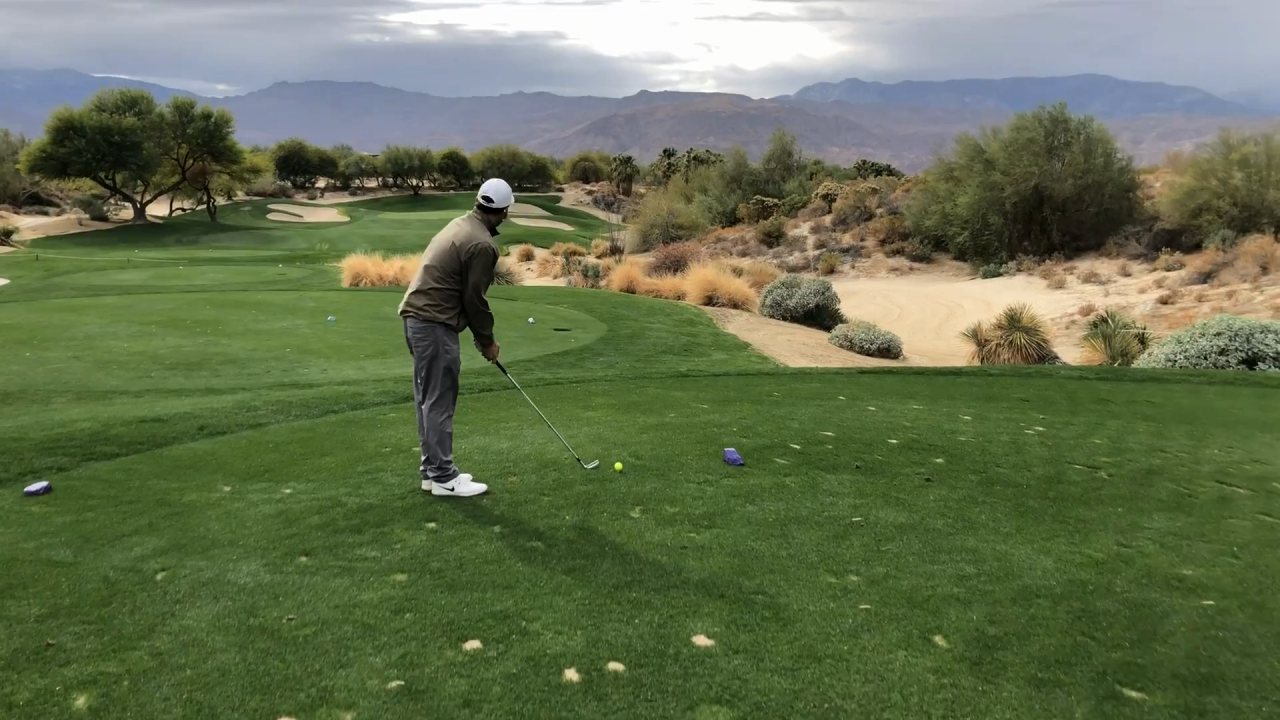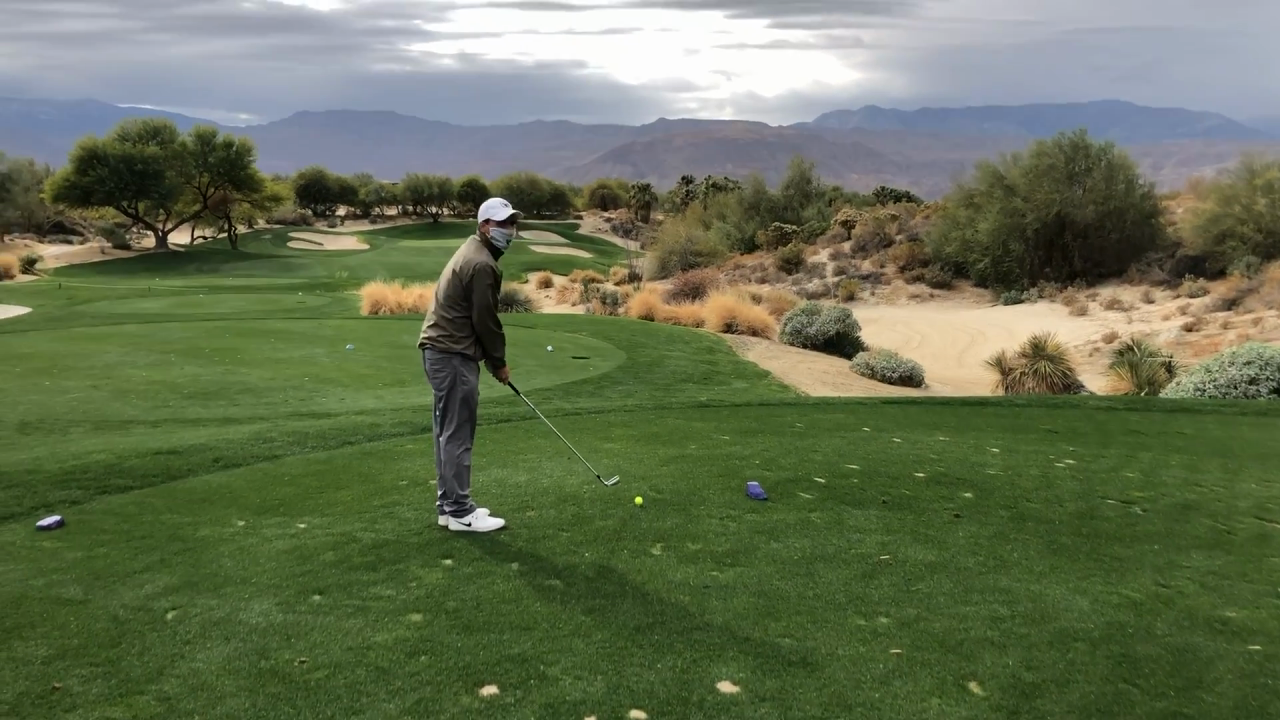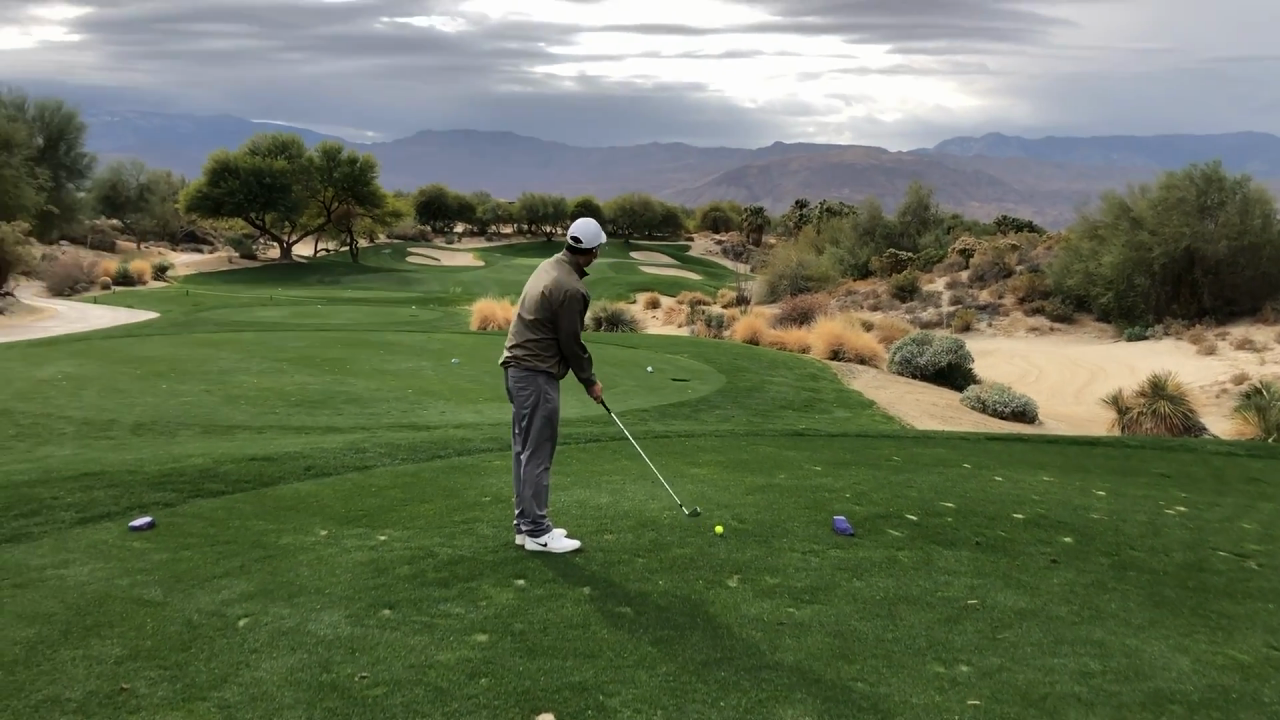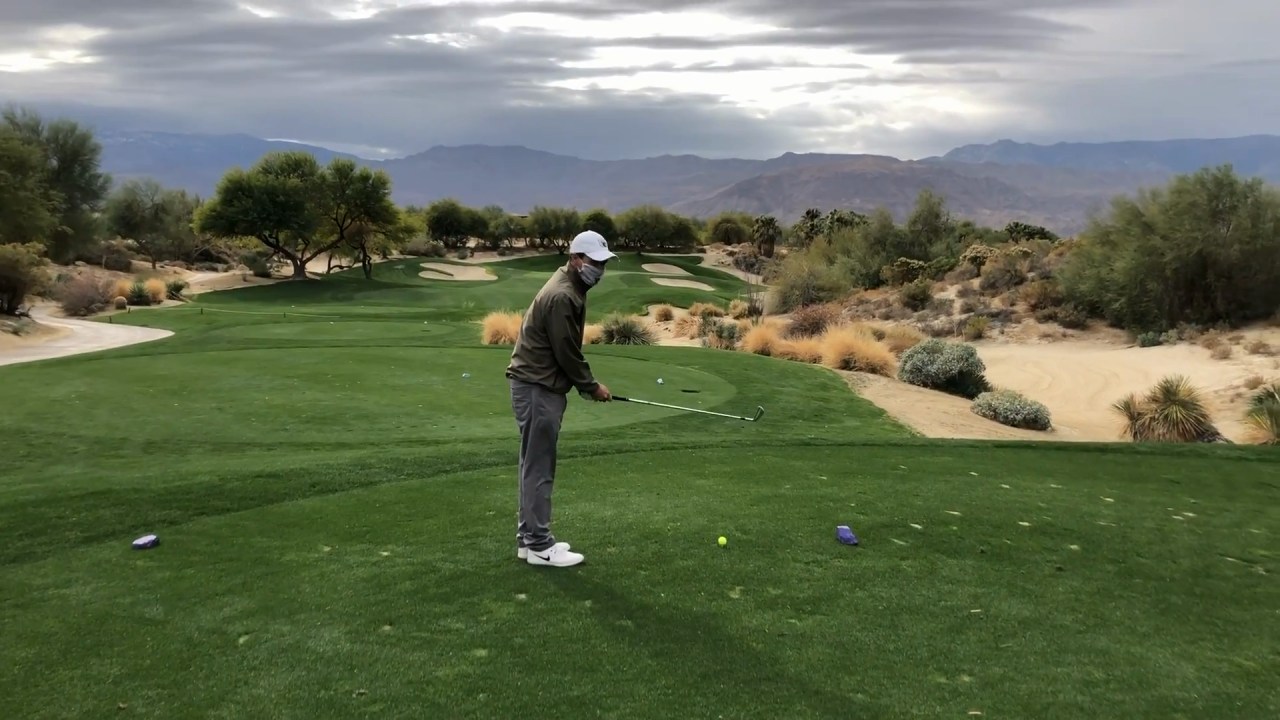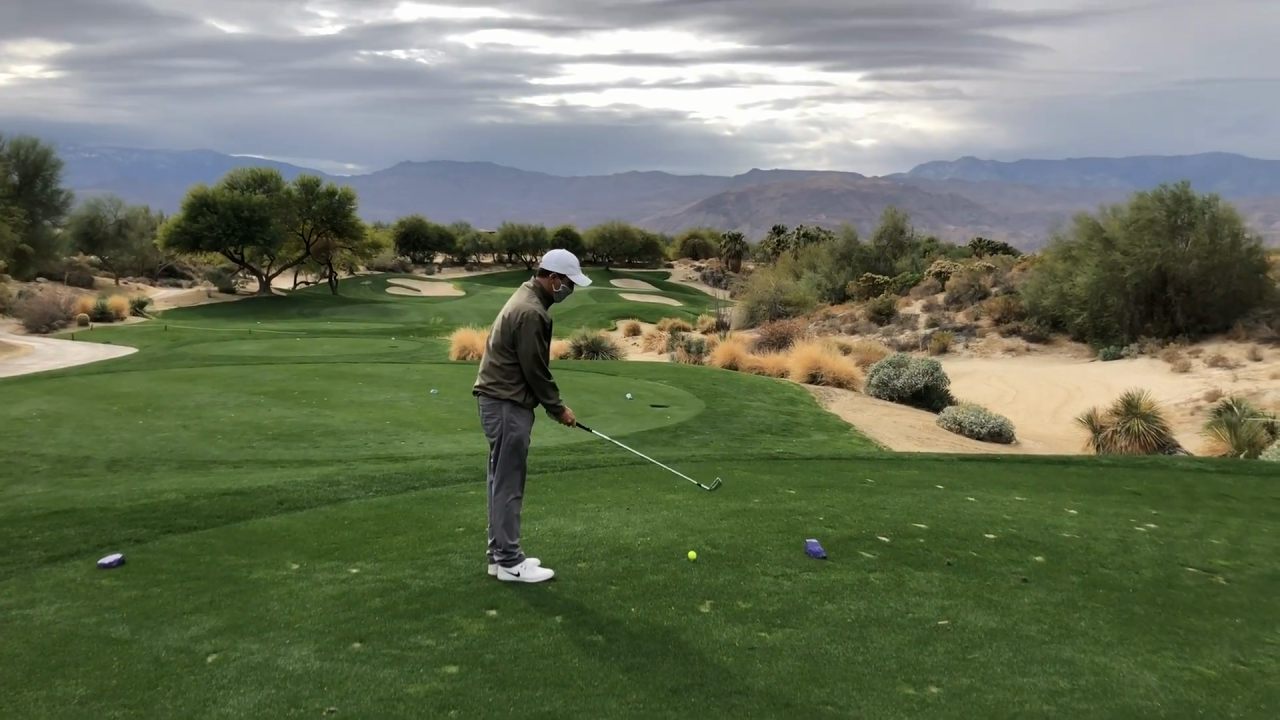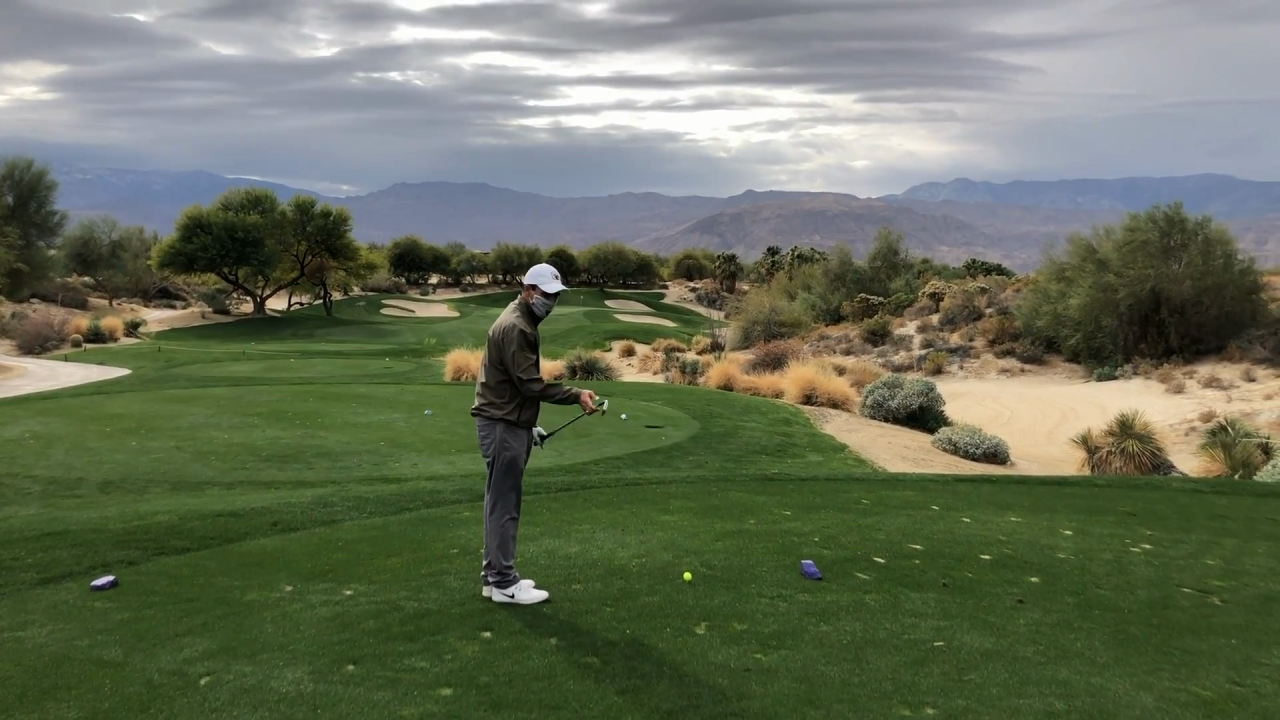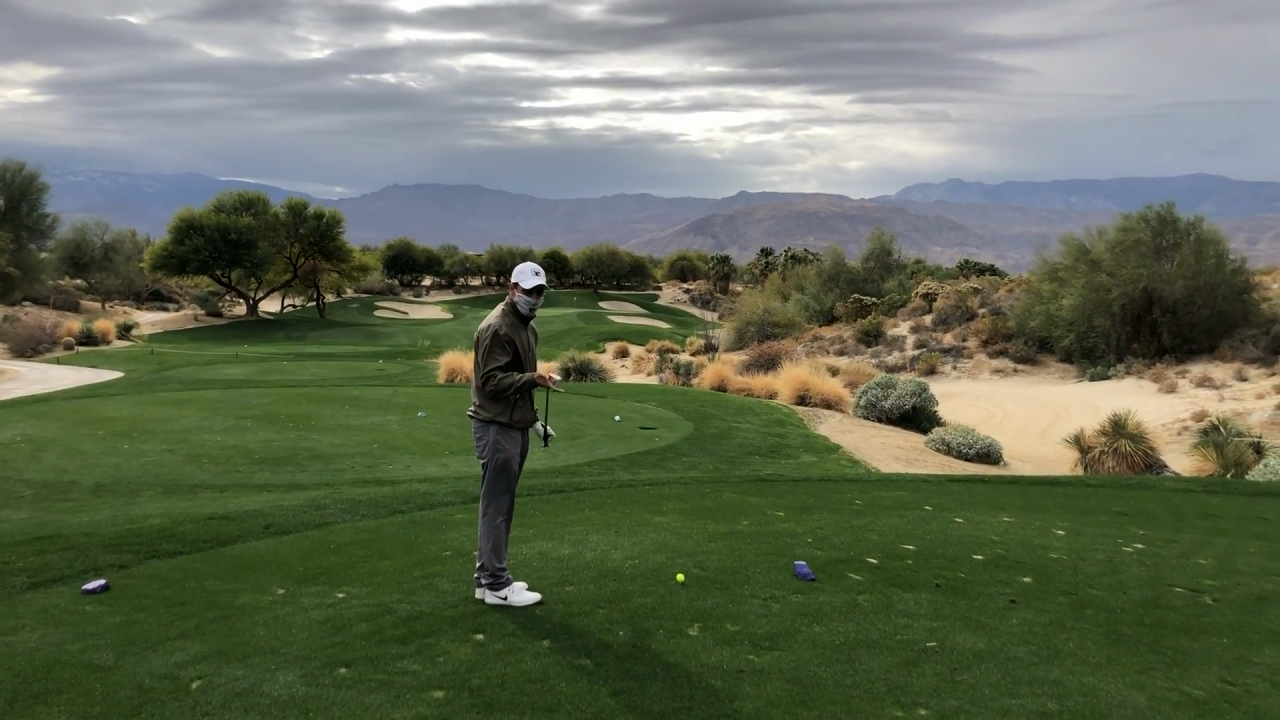
dt=0.7s
person 1, frame 1
left shoulder: (461, 224)
right shoulder: (482, 245)
right elbow: (474, 299)
left wrist: (481, 336)
right wrist: (487, 340)
left hip: (419, 317)
right hip: (435, 324)
left knee: (429, 399)
right knee: (440, 402)
left ankle: (433, 469)
right ankle: (442, 477)
person 1, frame 2
left shoulder: (471, 252)
right shoulder: (482, 264)
right elbow: (485, 321)
left wrist: (491, 359)
right wrist: (499, 363)
left hip: (442, 351)
right hip: (454, 356)
left knee: (448, 432)
right knee: (458, 435)
left ankle: (449, 504)
right ankle: (459, 512)
person 1, frame 3
left shoulder: (550, 267)
right shoulder: (572, 289)
right elbow: (571, 343)
left wrist: (585, 377)
right wrist: (589, 381)
left hip: (520, 368)
right hip: (537, 376)
left knee: (526, 450)
right knee: (538, 454)
left ankle: (527, 523)
right ankle: (536, 532)
person 1, frame 4
left shoulder: (568, 288)
right shoulder: (562, 296)
right elbow: (566, 352)
left wrist: (585, 384)
right wrist: (592, 385)
left hip: (541, 386)
right hip: (538, 388)
left knee: (535, 465)
right knee: (539, 467)
left ankle: (530, 537)
right ankle: (539, 546)
person 1, frame 5
left shoulder: (526, 298)
right shoulder: (532, 312)
right elbow: (535, 369)
left wrist: (552, 404)
right wrist: (557, 408)
left hip: (502, 400)
right hip: (507, 404)
left knee: (503, 480)
right knee: (509, 482)
left ankle: (499, 553)
right ankle: (509, 562)
person 1, frame 6
left shoulder: (523, 322)
right shoulder: (514, 326)
right elbow: (531, 383)
left wrist: (530, 422)
right wrist: (575, 395)
left hip: (510, 421)
right hip: (502, 424)
left knee: (501, 501)
right knee: (504, 502)
left ankle: (494, 574)
right ankle: (503, 583)
person 1, frame 7
left shoulder: (526, 327)
right shoulder: (495, 328)
right elbow: (492, 381)
left wrist: (533, 418)
right wrist: (533, 379)
left hip: (514, 425)
right hip: (496, 427)
left knee: (499, 503)
right knee: (497, 504)
left ankle: (488, 576)
right ankle: (496, 585)
